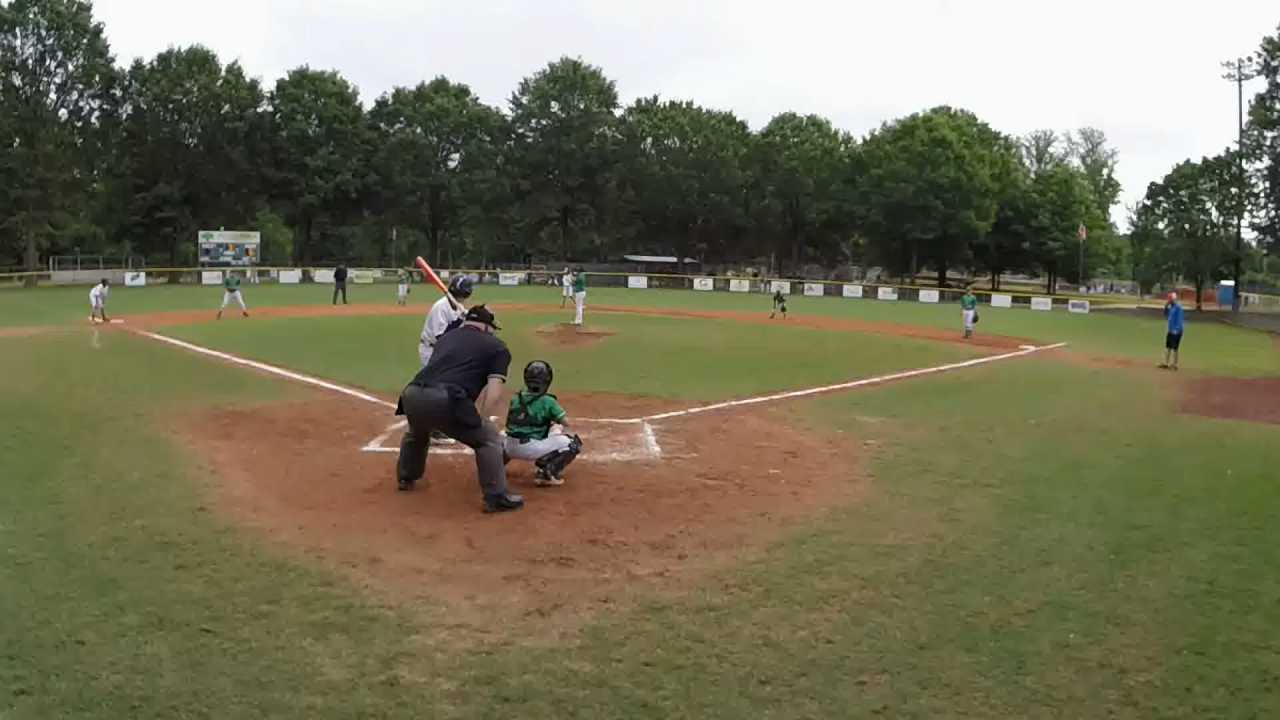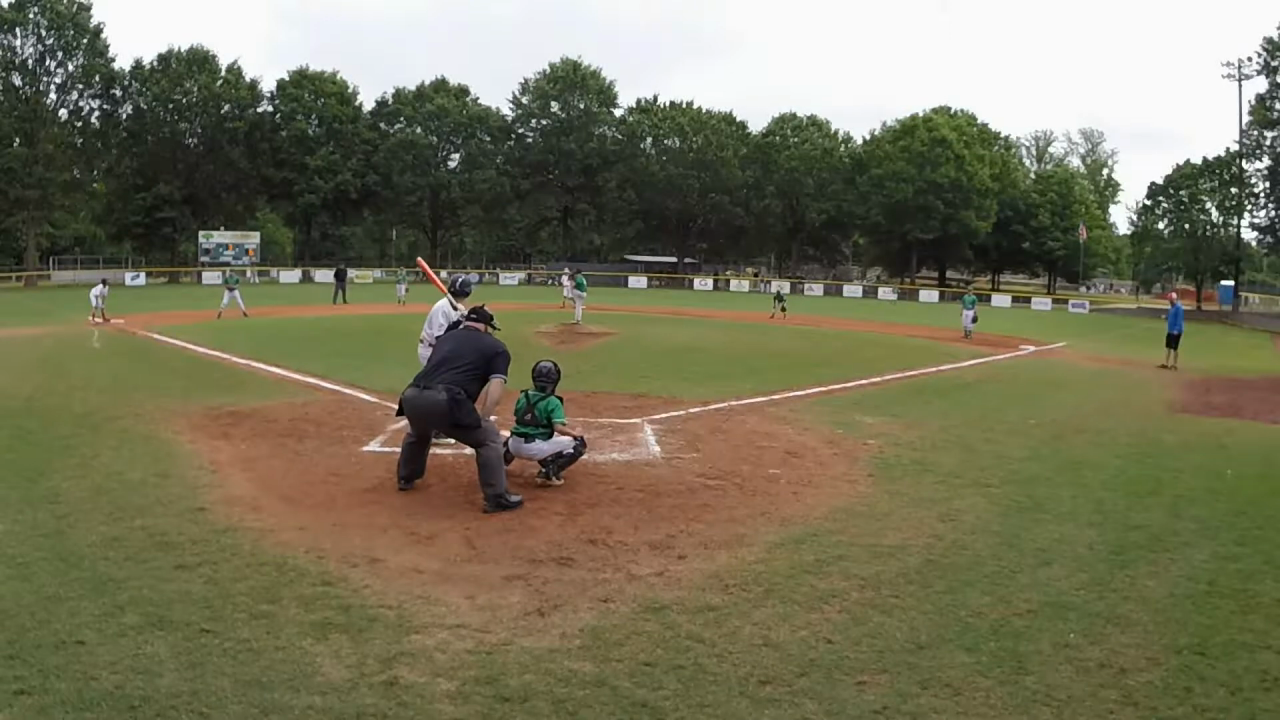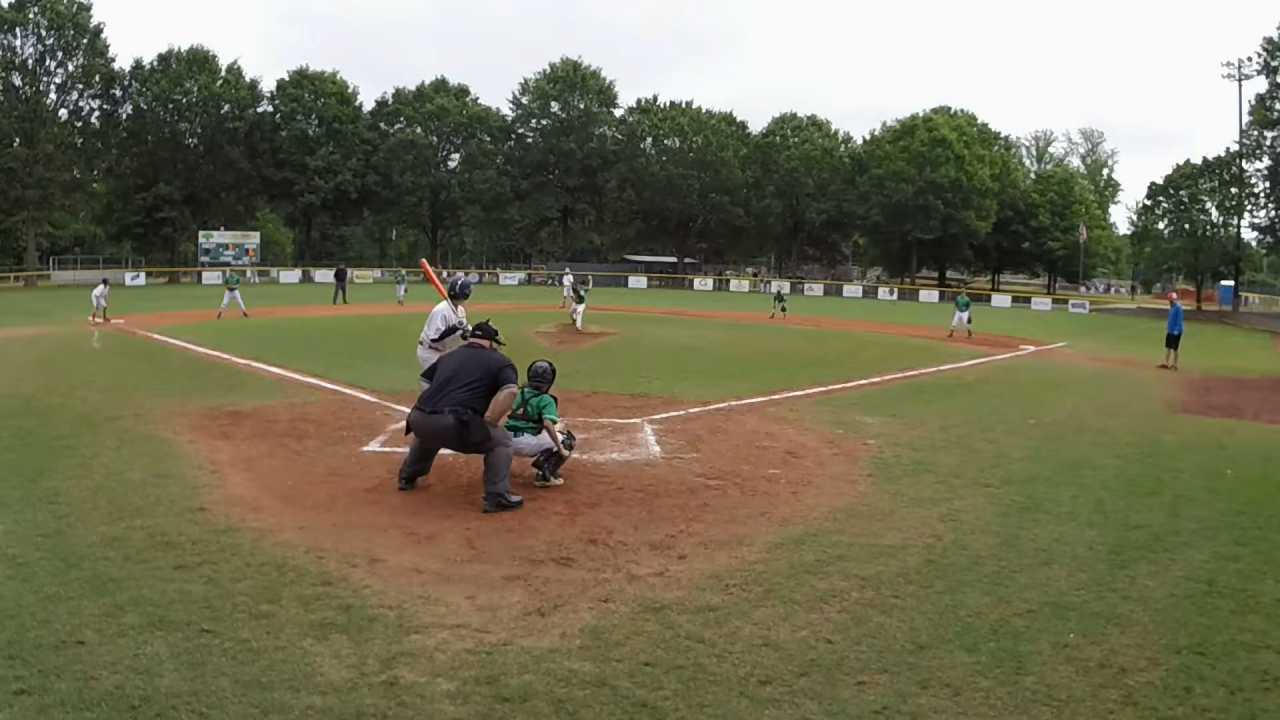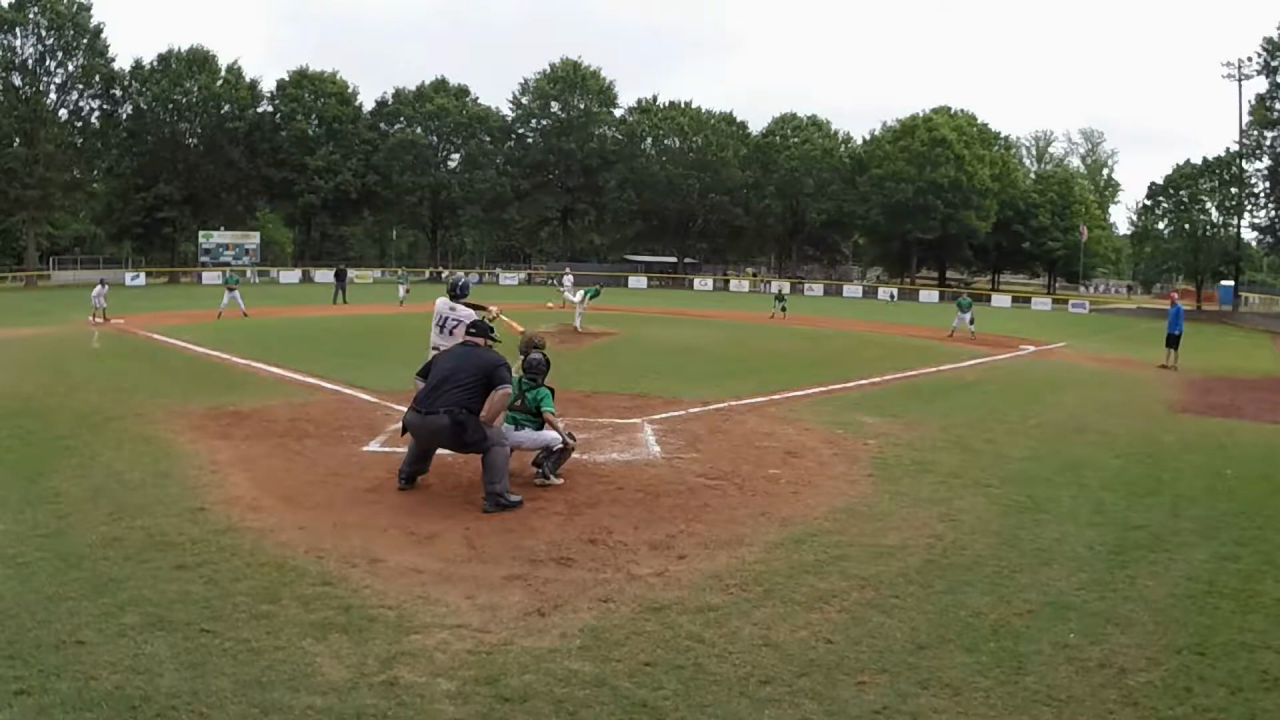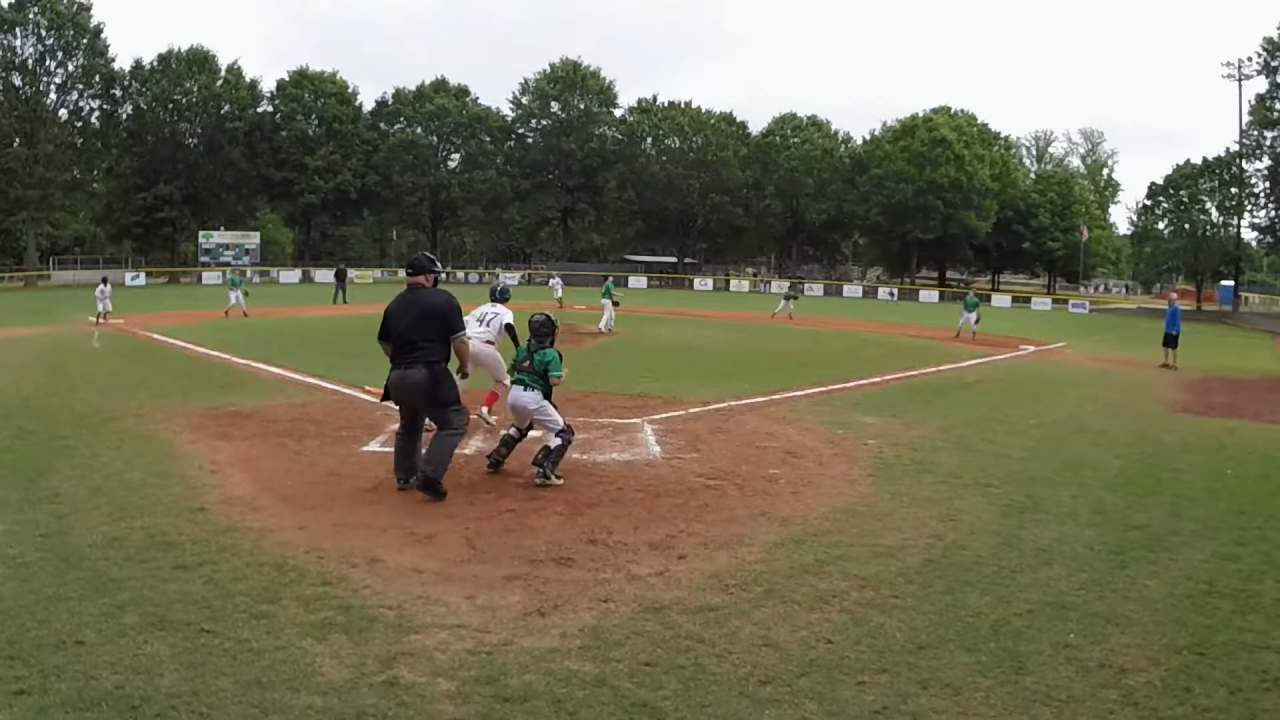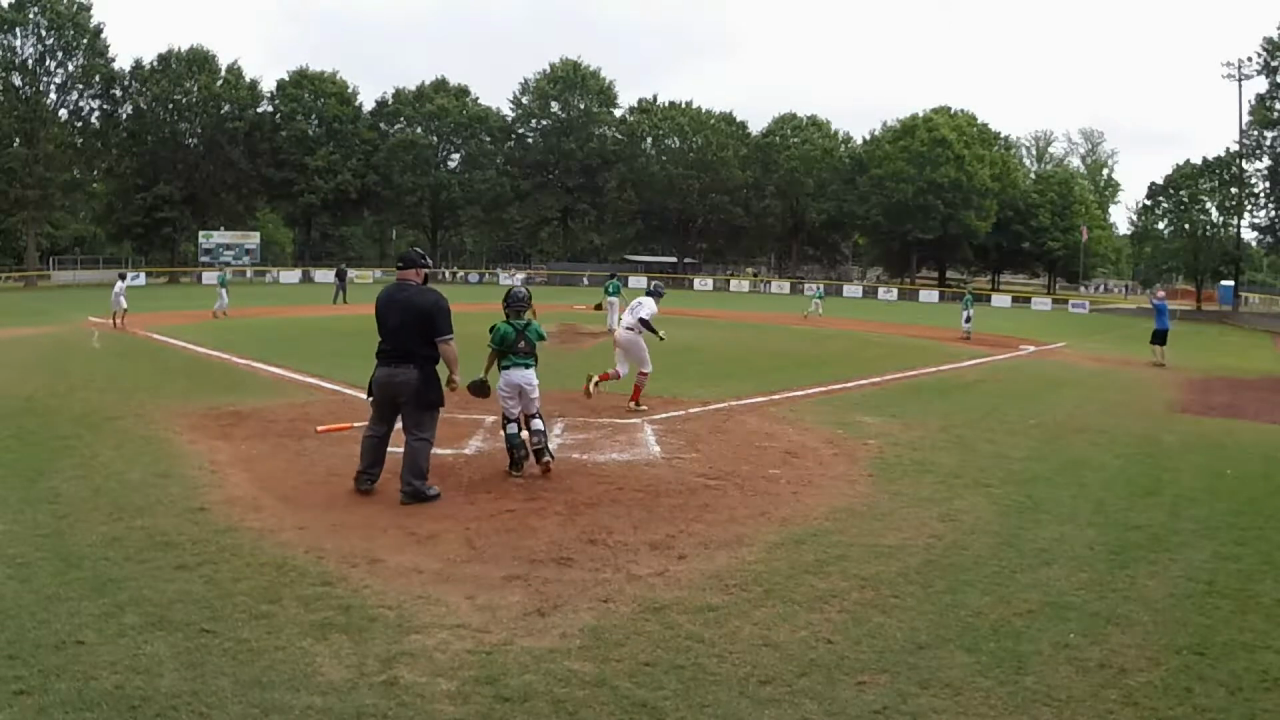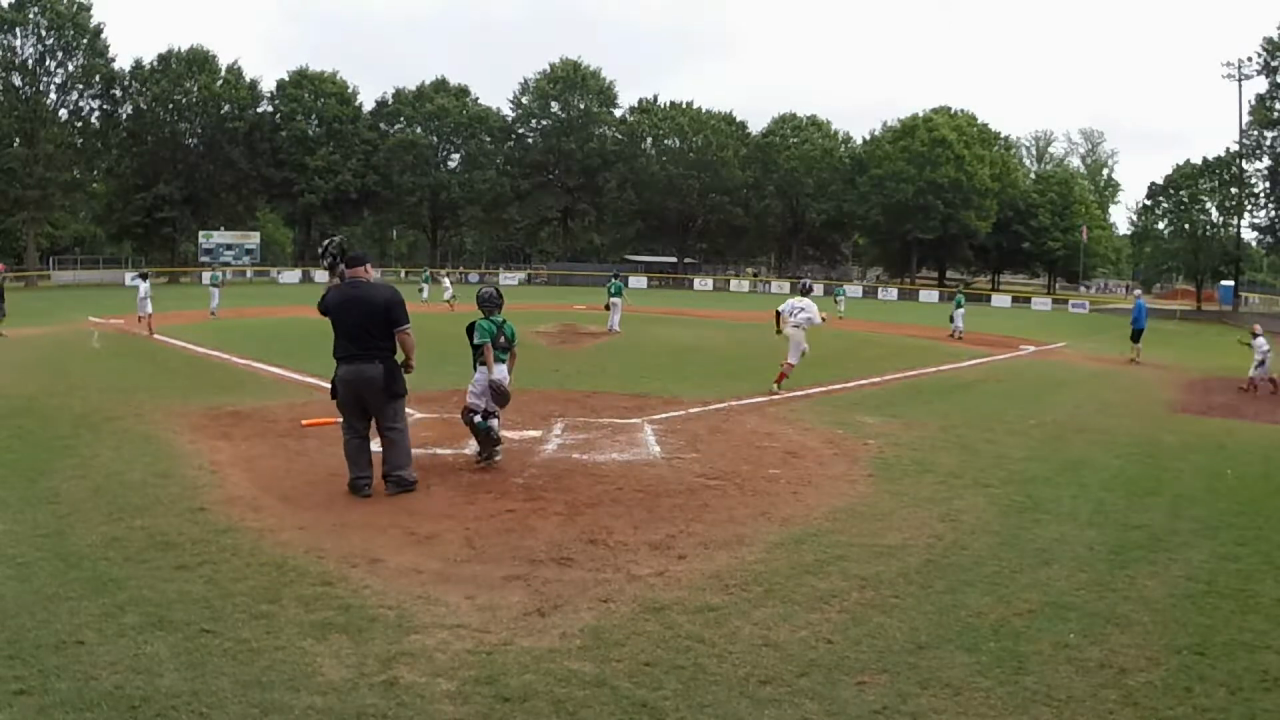
dt=0.7s
person 1, frame 1
left shoulder: (447, 336)
right shoulder: (496, 346)
right elbow: (494, 386)
right wrist: (482, 420)
left hip: (413, 394)
right hip: (445, 399)
left knee: (416, 433)
right knee: (489, 439)
left ankle: (406, 478)
right ankle: (497, 498)
person 1, frame 2
left shoulder: (446, 337)
right shoulder: (496, 347)
right elbow: (496, 385)
right wrist: (482, 420)
left hip: (413, 396)
right hip: (444, 401)
left knee: (418, 433)
right knee: (489, 439)
left ankle: (406, 478)
right ankle: (497, 498)
person 1, frame 3
left shoulder: (449, 356)
right shoulder: (499, 361)
left elbow: (424, 380)
right elbow: (510, 392)
right wrist: (489, 423)
left hip: (419, 420)
right hip: (453, 424)
right knee: (501, 440)
left ankle: (407, 477)
right ankle: (497, 498)
person 1, frame 4
left shoulder: (444, 354)
right shoulder: (494, 359)
left elbow: (419, 380)
right elbow: (504, 392)
right wrist: (485, 422)
left hip: (415, 421)
right hip: (449, 424)
right knee: (497, 440)
left ankle: (407, 477)
right ankle: (497, 497)
person 1, frame 5
left shoulder: (394, 305)
right shoulder: (443, 299)
left elbow: (384, 343)
right elbow: (459, 339)
right wrist: (465, 365)
left hip: (398, 376)
right hip: (429, 375)
left knee: (408, 427)
right knee: (454, 423)
left ankle: (404, 478)
right ankle: (427, 477)
person 1, frame 6
left shoulder: (384, 296)
right shoulder: (433, 299)
right elbow: (445, 342)
right wrist: (453, 372)
left hip: (384, 372)
right hip: (417, 376)
left knee: (378, 428)
right knee: (419, 434)
left ankle: (365, 478)
right ankle: (414, 488)
person 1, frame 7
left shoulder: (333, 295)
right shoulder: (387, 293)
left elbow: (322, 306)
right elbow: (404, 333)
right wrist: (410, 358)
left hip: (346, 371)
right hip: (381, 370)
left knee: (354, 430)
right knee: (393, 426)
left ankle: (361, 482)
right ankle: (398, 478)
